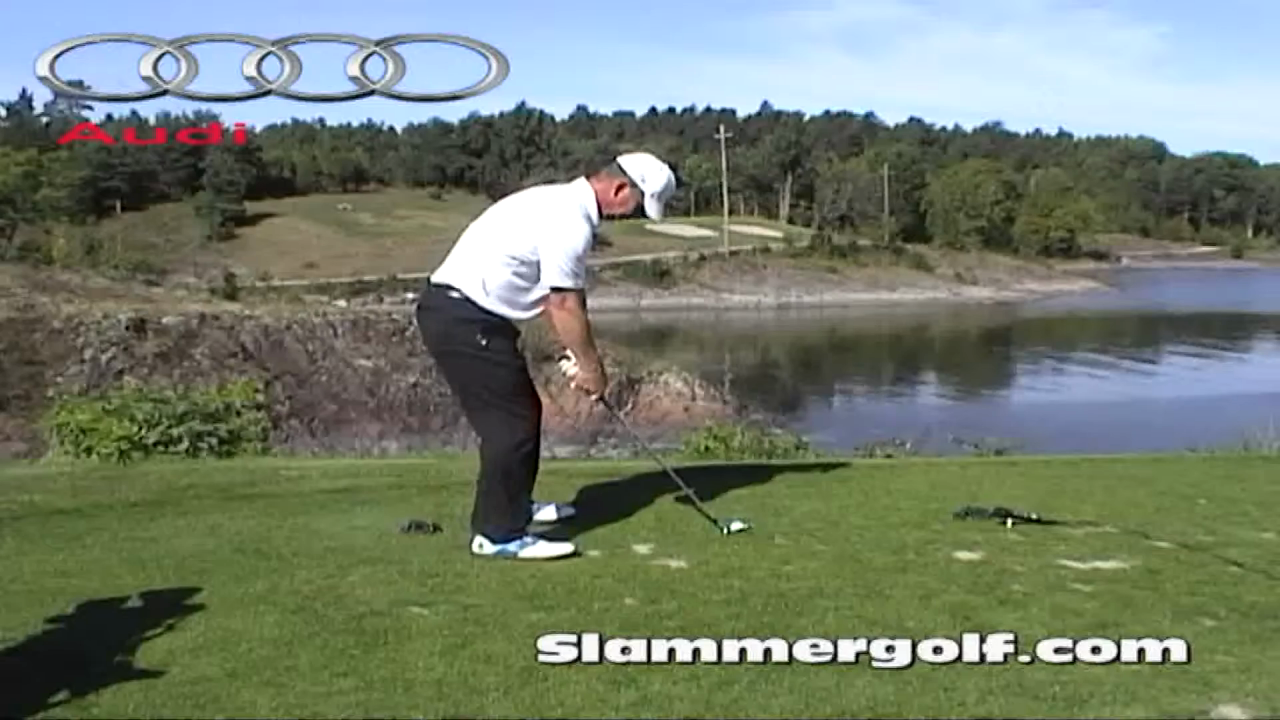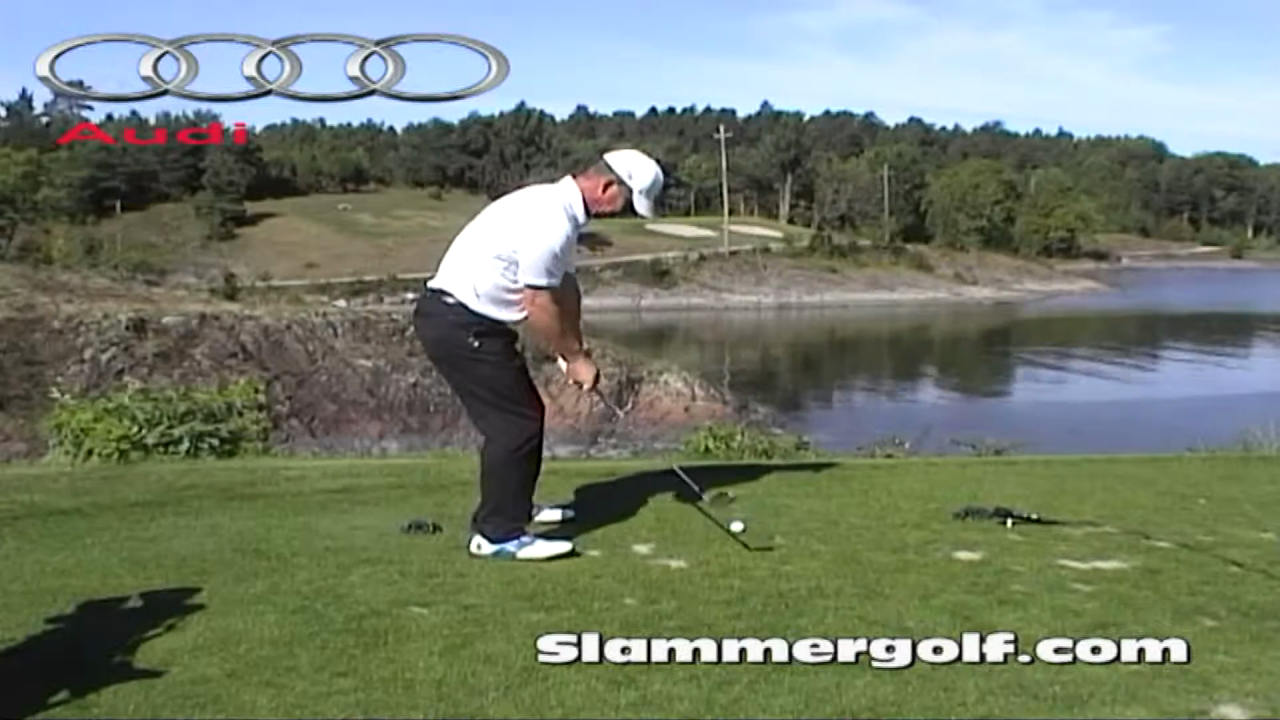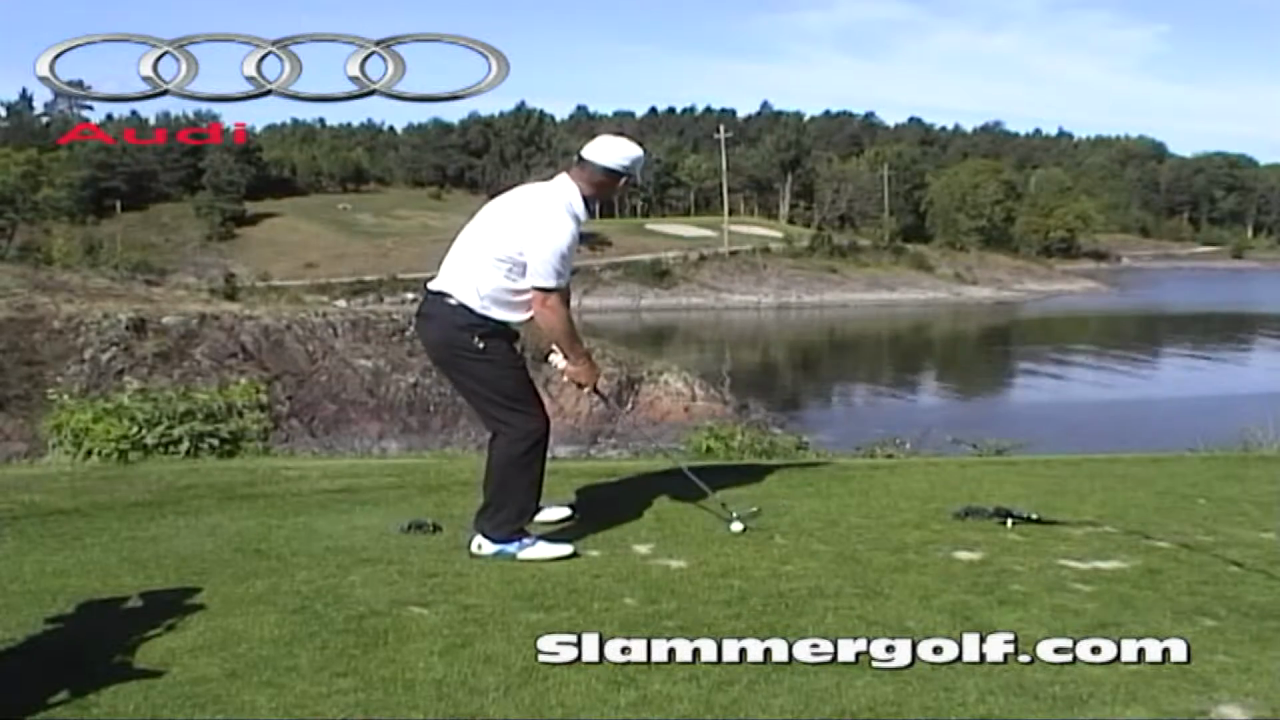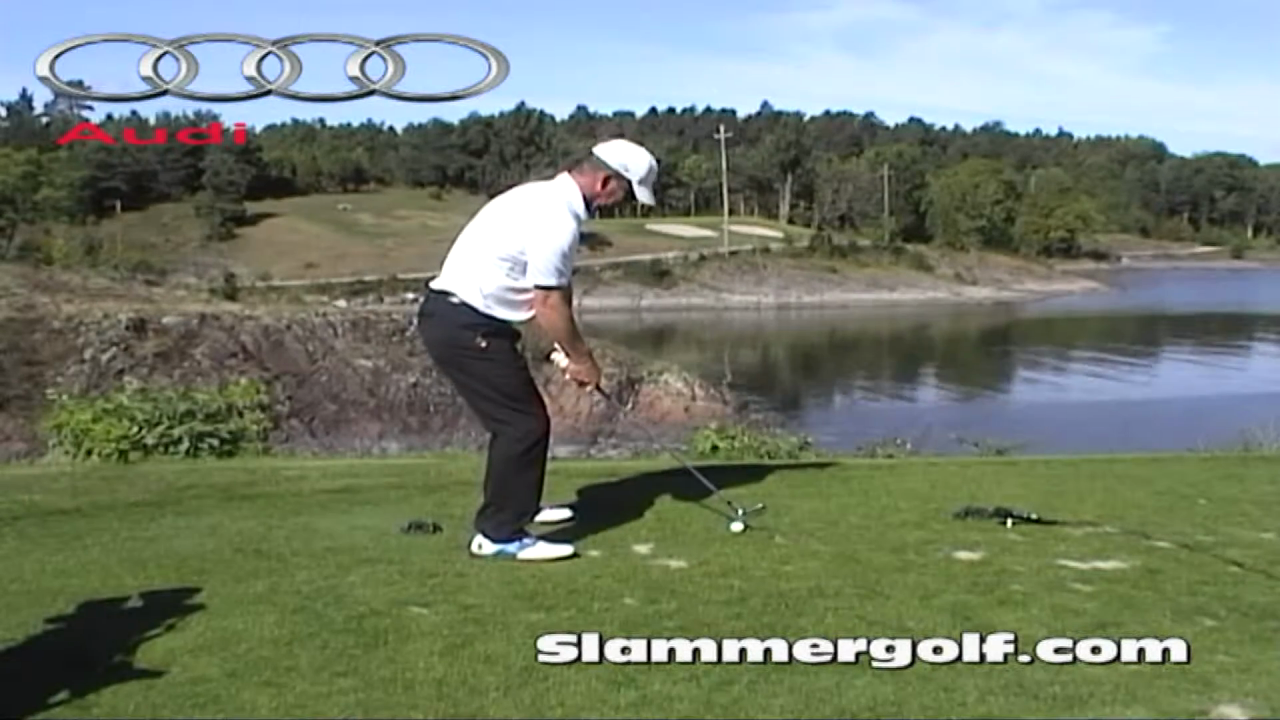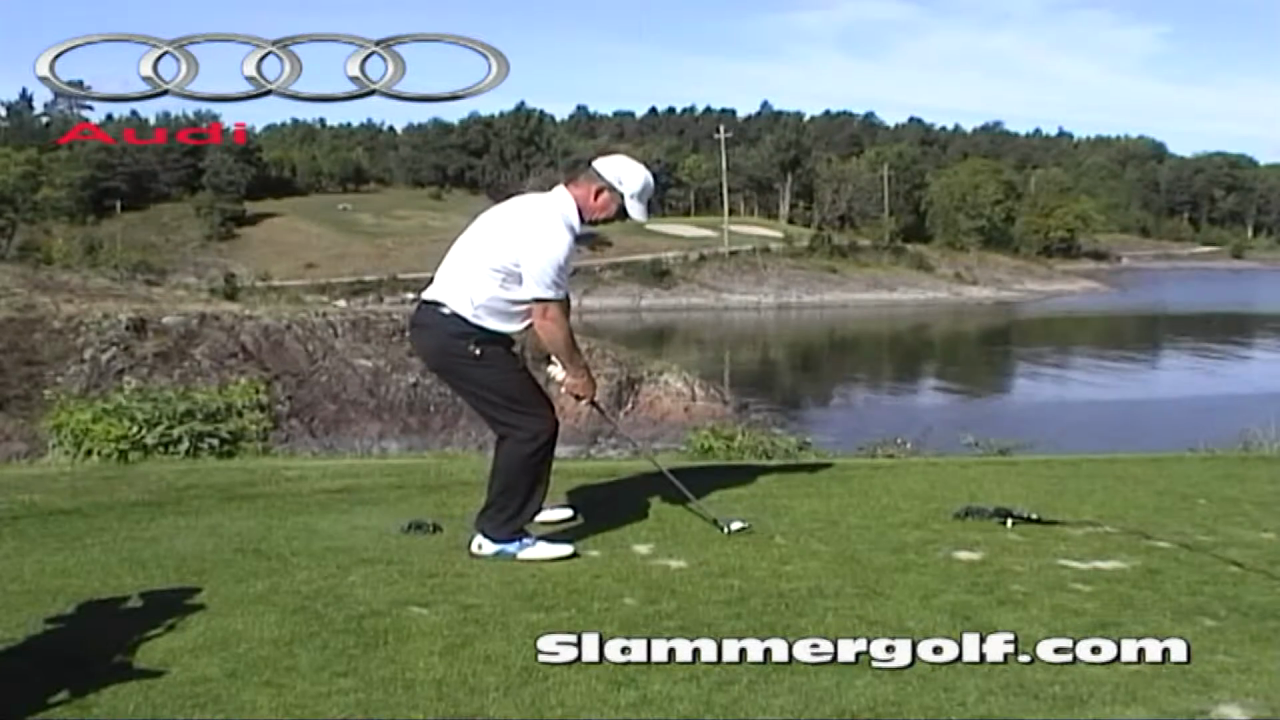
dt=0.7s
person 1, frame 1
left shoulder: (567, 204)
right shoulder: (571, 220)
left elbow: (570, 297)
right elbow: (564, 306)
left wrist: (579, 356)
right wrist: (590, 365)
left hip: (467, 312)
right hip: (461, 317)
left knee: (522, 411)
right knee: (509, 423)
left ankle: (514, 504)
right ankle: (497, 533)
person 1, frame 2
left shoulder: (558, 207)
right shoulder: (551, 219)
left elbow: (563, 287)
right elbow: (538, 303)
left wrist: (576, 349)
right wrist: (575, 358)
left hip: (466, 318)
right hip: (457, 322)
left knee: (524, 414)
right knee: (514, 422)
left ankle: (514, 505)
right ankle: (497, 533)
person 1, frame 3
left shoulder: (549, 200)
right shoulder: (555, 220)
left elbow: (553, 292)
right elbow: (547, 305)
left wrist: (569, 350)
right wrist: (580, 359)
left hip: (460, 318)
right hip: (461, 325)
left knee: (521, 416)
right knee: (522, 423)
left ankle: (516, 503)
right ankle: (498, 534)
person 1, frame 4
left shoulder: (550, 198)
right shoulder: (557, 219)
left elbow: (555, 292)
right elbow: (548, 303)
left wrist: (571, 349)
right wrist: (581, 357)
left hip: (461, 317)
right hip: (463, 324)
left knee: (522, 416)
right knee: (523, 424)
left ankle: (517, 505)
right ankle: (499, 534)
person 1, frame 5
left shoulder: (546, 211)
right shoulder: (551, 231)
left elbow: (552, 305)
right elbow: (547, 317)
left wrist: (570, 363)
right wrist: (578, 371)
left hip: (455, 325)
right hip: (455, 332)
left knee: (526, 417)
right knee: (532, 424)
left ankle: (520, 505)
right ankle: (499, 533)
